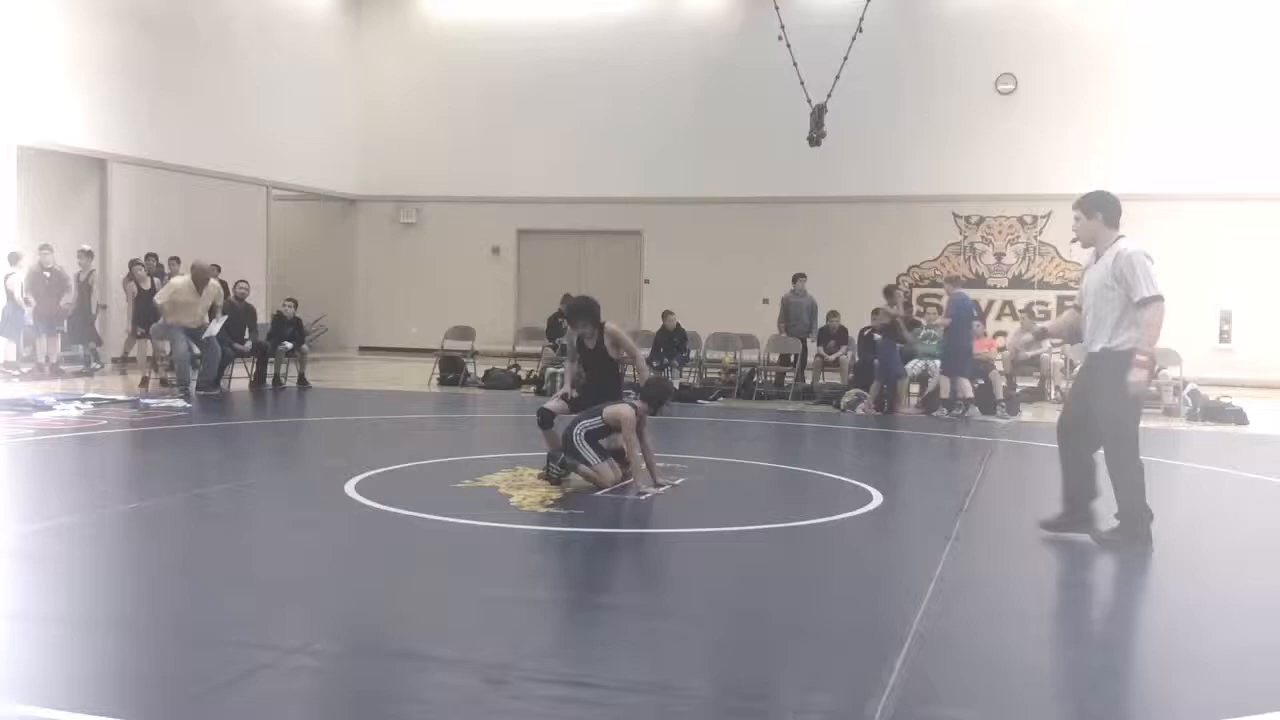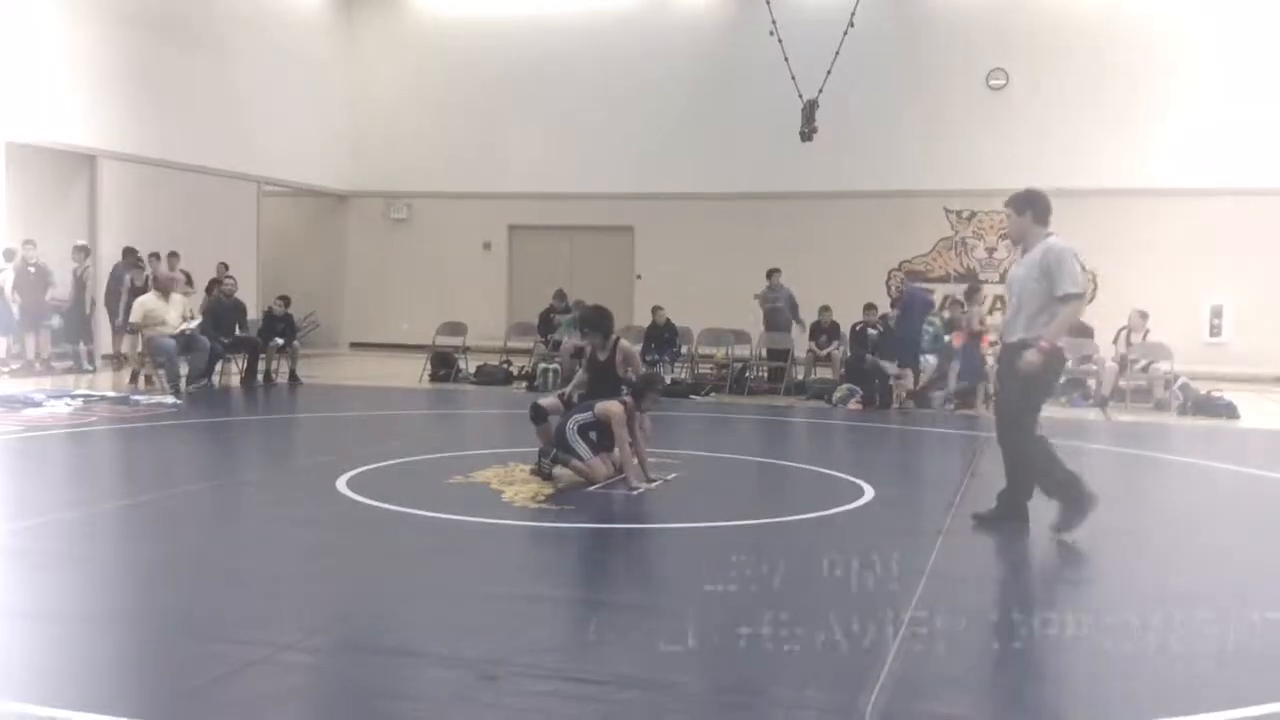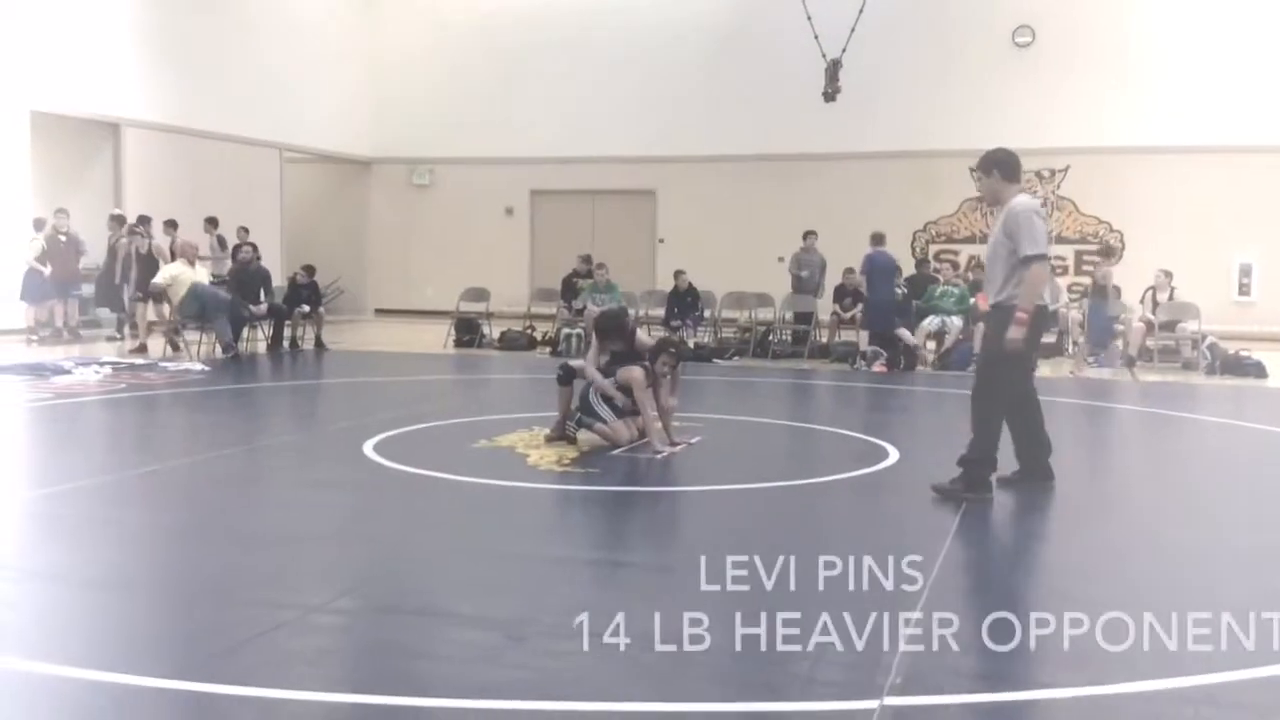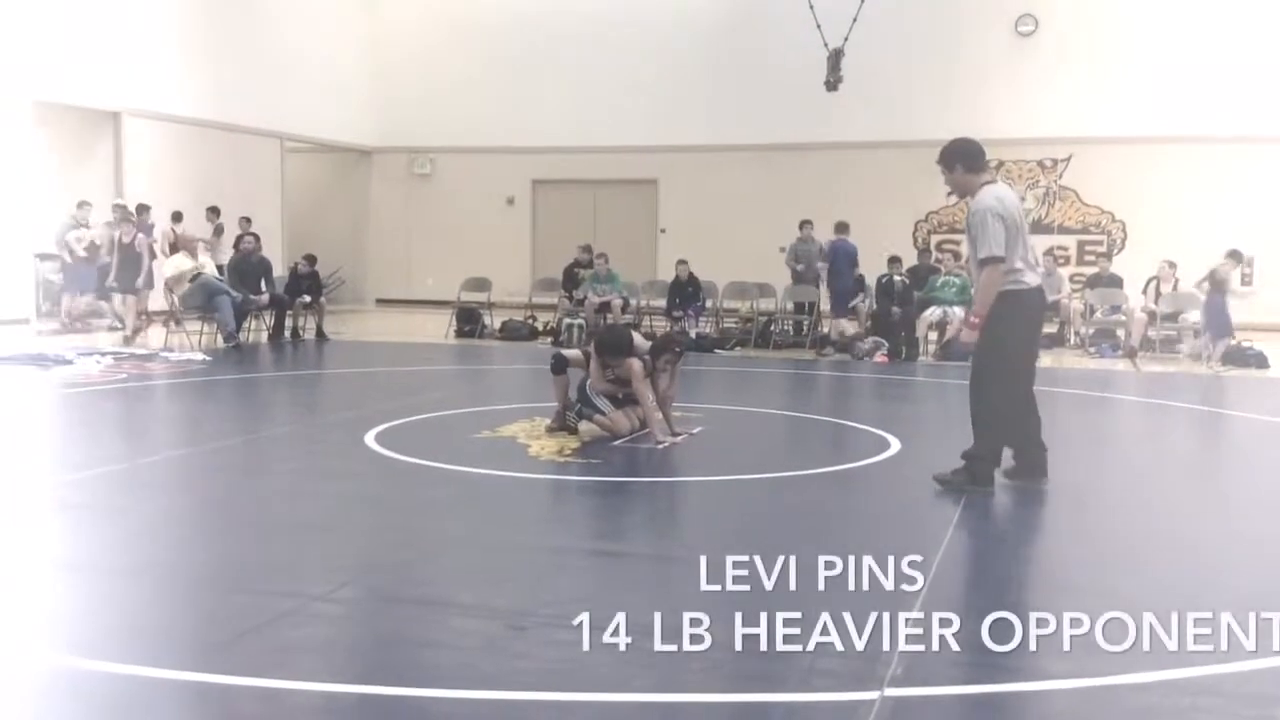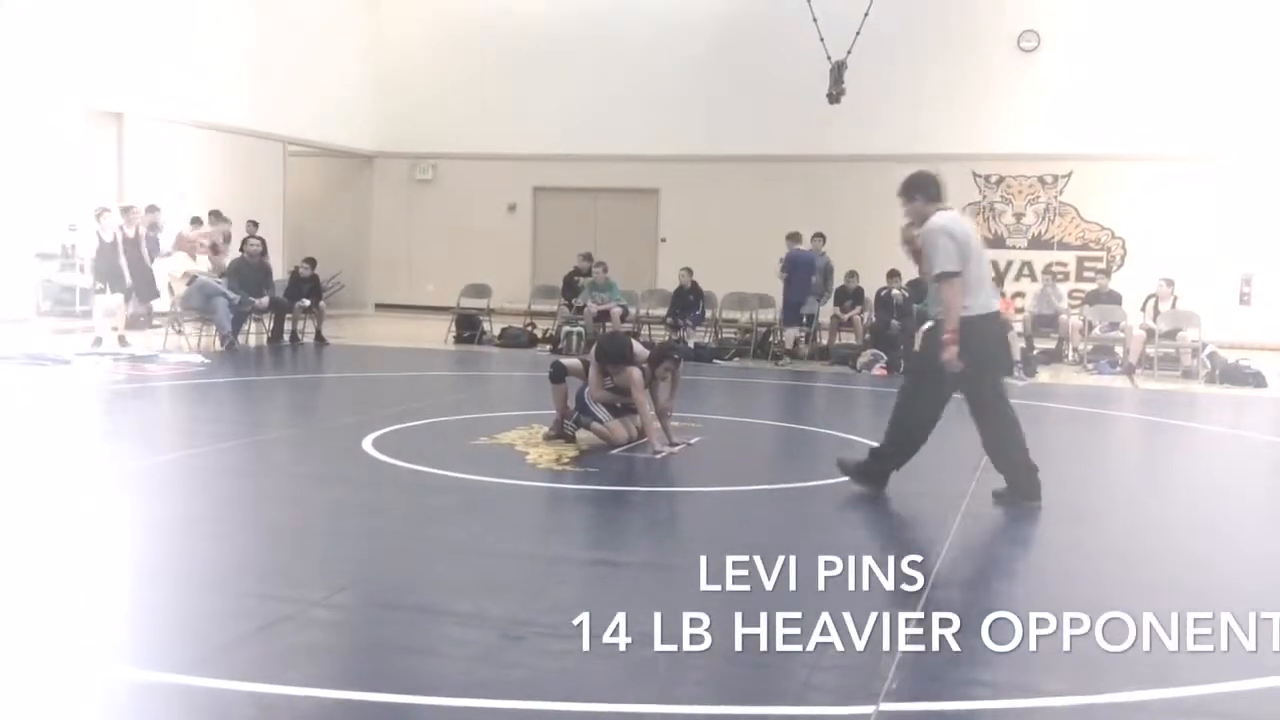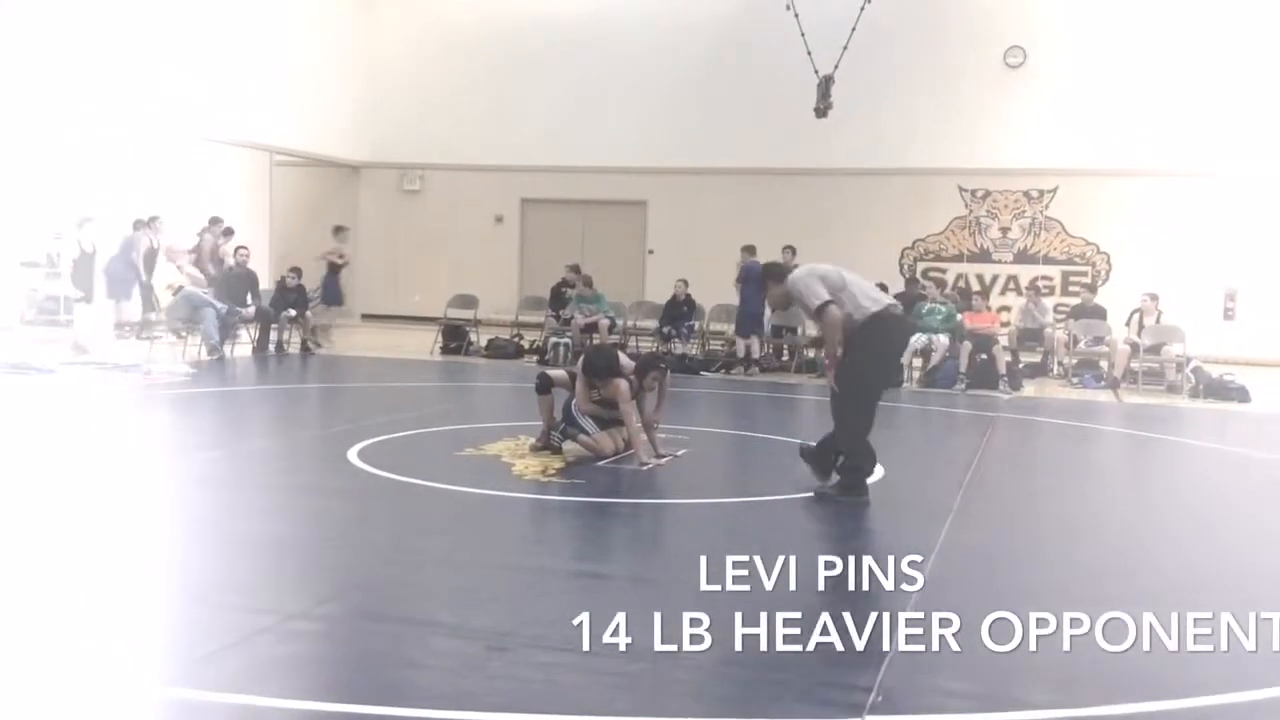
dt=0.7s
person 1, frame 1
left shoulder: (1129, 255)
right shoulder: (1095, 261)
left elbow: (1153, 309)
left wrist: (1142, 363)
right wrist: (1044, 332)
left hip: (1121, 364)
right hip: (1096, 362)
left knee: (1119, 446)
right knee: (1072, 432)
left ankle: (1136, 526)
right ankle: (1077, 512)
person 1, frame 2
left shoulder: (1055, 251)
right shoulder: (1025, 256)
left elbow: (1073, 303)
left wrist: (1042, 347)
right wrist: (1005, 348)
left hip: (1036, 356)
right hip: (1014, 353)
left knee: (1018, 431)
right knee: (1009, 431)
left ankle: (1073, 496)
right ankle: (1012, 506)
person 1, frame 3
left shoulder: (1022, 210)
right shoulder: (1010, 211)
left elbow: (1037, 266)
left wrist: (1021, 319)
left hip: (1015, 315)
right hip: (1009, 313)
left knee: (988, 395)
right knee: (1017, 394)
left ankle: (975, 478)
right ankle: (1035, 467)
person 1, frame 4
left shoulder: (984, 206)
right shoulder: (1001, 192)
left elbow: (993, 269)
left wrist: (974, 322)
left hip: (1009, 302)
right hip: (1028, 296)
left knee: (988, 388)
right knee: (1016, 386)
left ankle: (980, 470)
right ankle: (1031, 461)
person 1, frame 5
left shoulder: (936, 227)
right shoulder: (958, 222)
left elbow: (950, 286)
left wrist: (949, 341)
right wrist: (917, 253)
left hip: (966, 327)
right hip: (989, 322)
left knee: (917, 399)
right knee: (991, 407)
left ankle: (877, 469)
right ankle: (1023, 484)
person 1, frame 6
left shoulder: (798, 279)
right shoulder: (810, 276)
left elbow: (833, 317)
left wrist: (831, 364)
left hip: (878, 327)
right hip: (894, 323)
left knee: (848, 404)
right knee: (857, 403)
left ankle: (854, 482)
right ankle: (824, 457)
